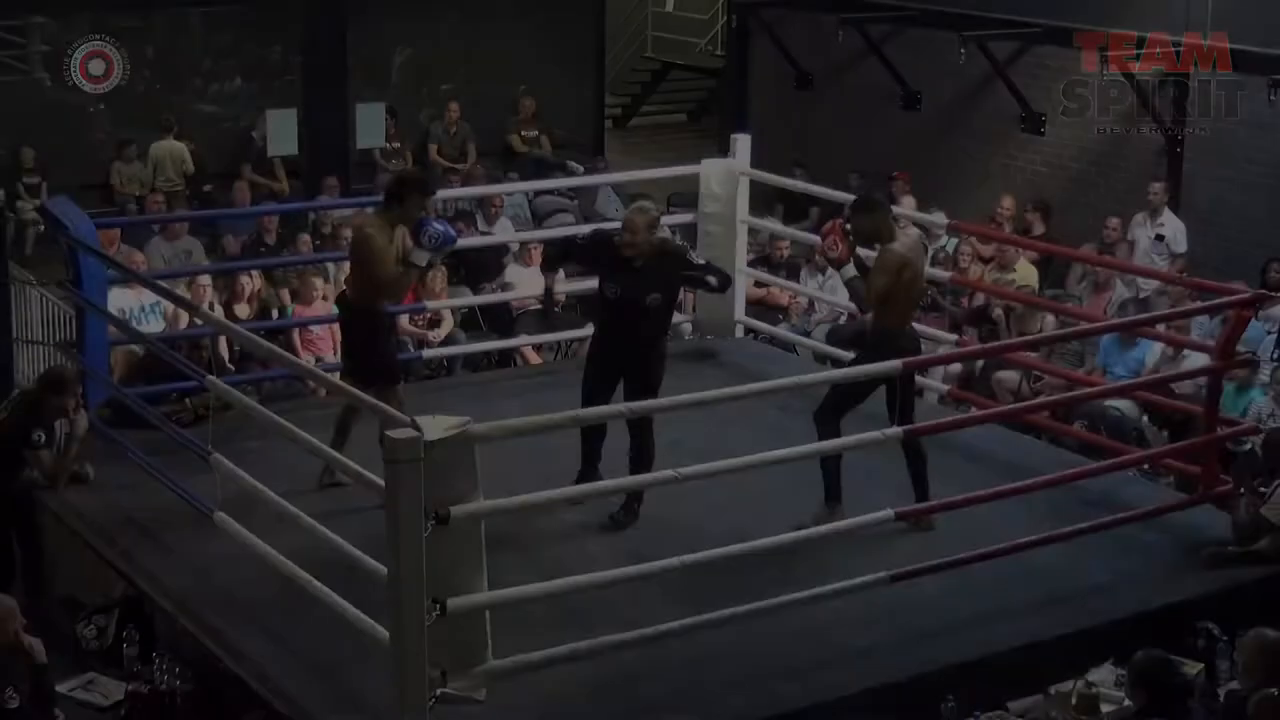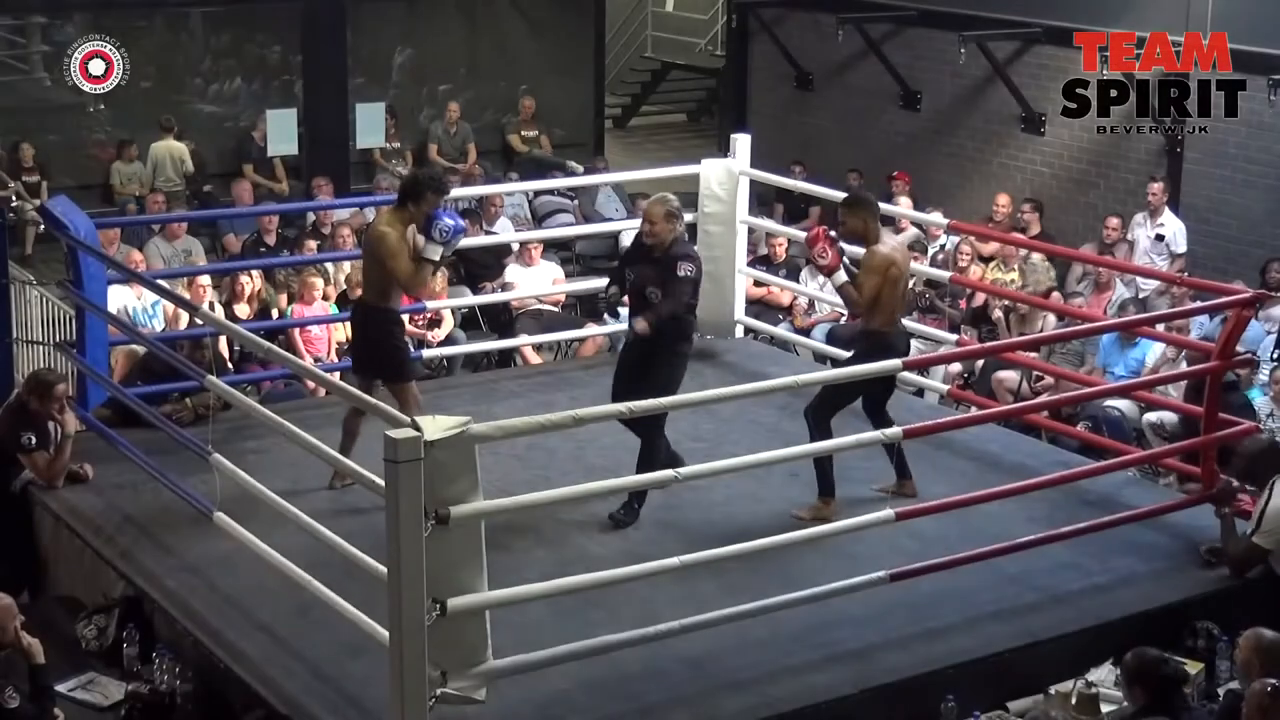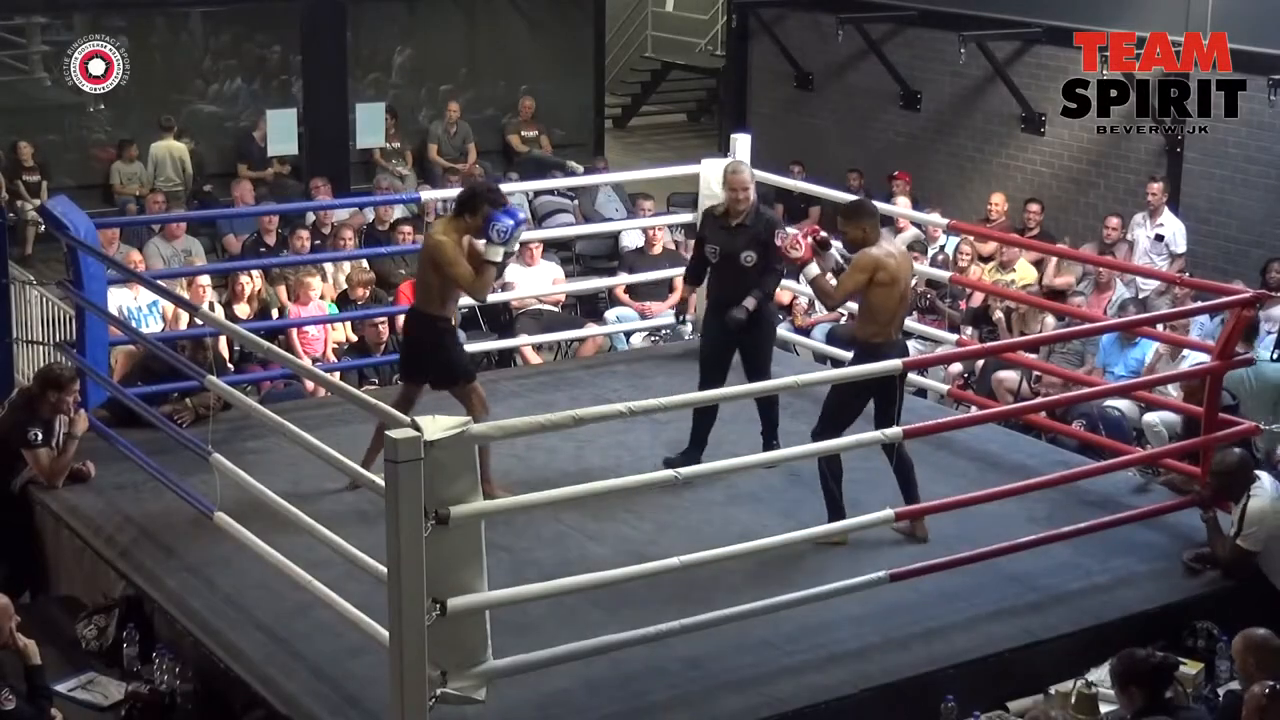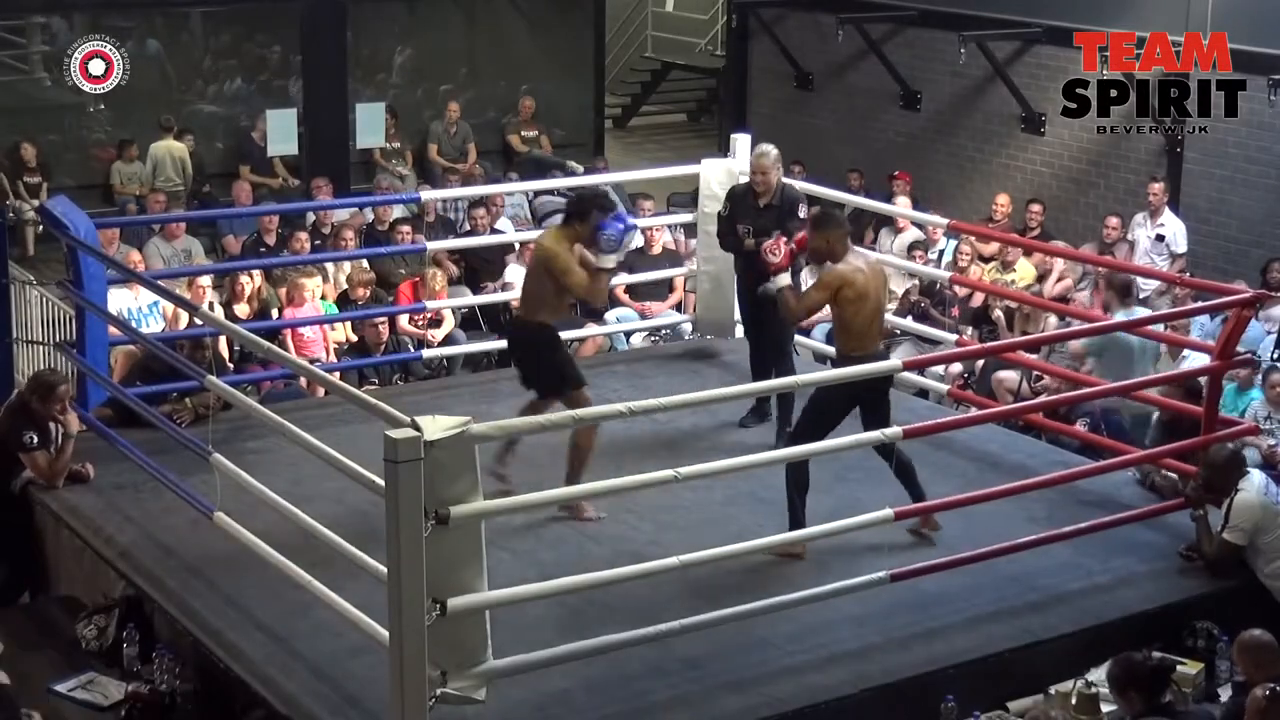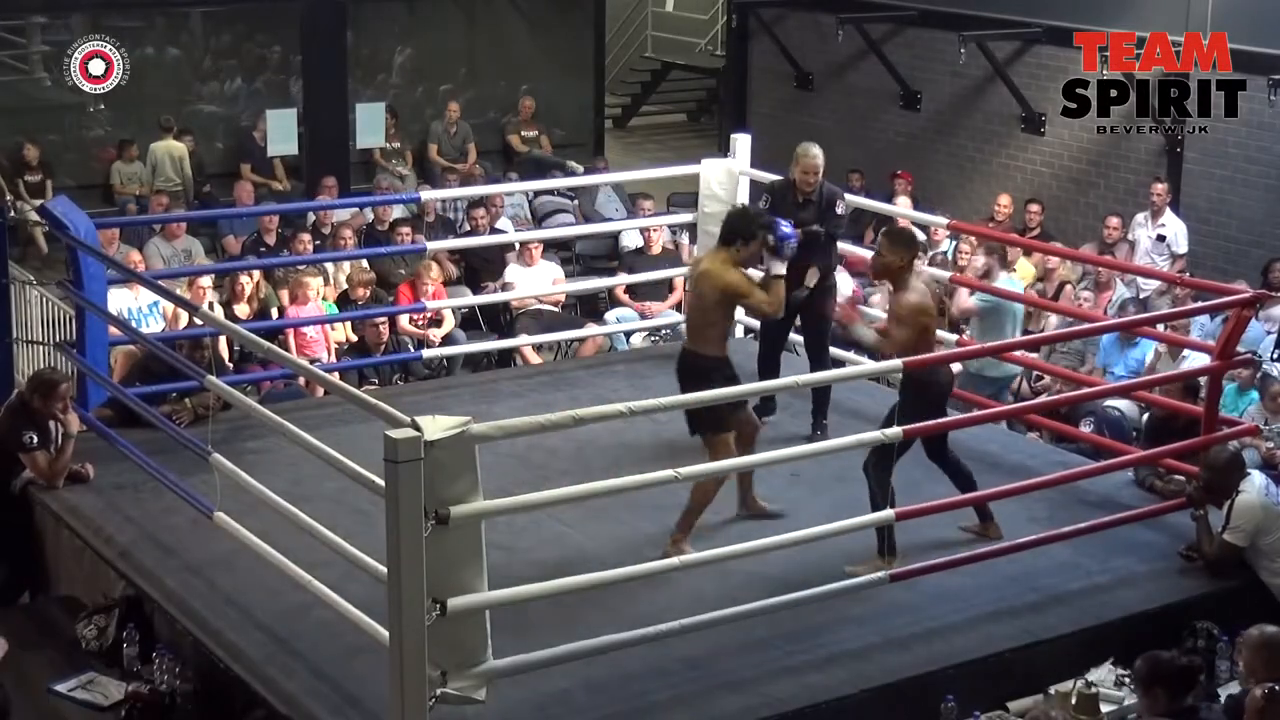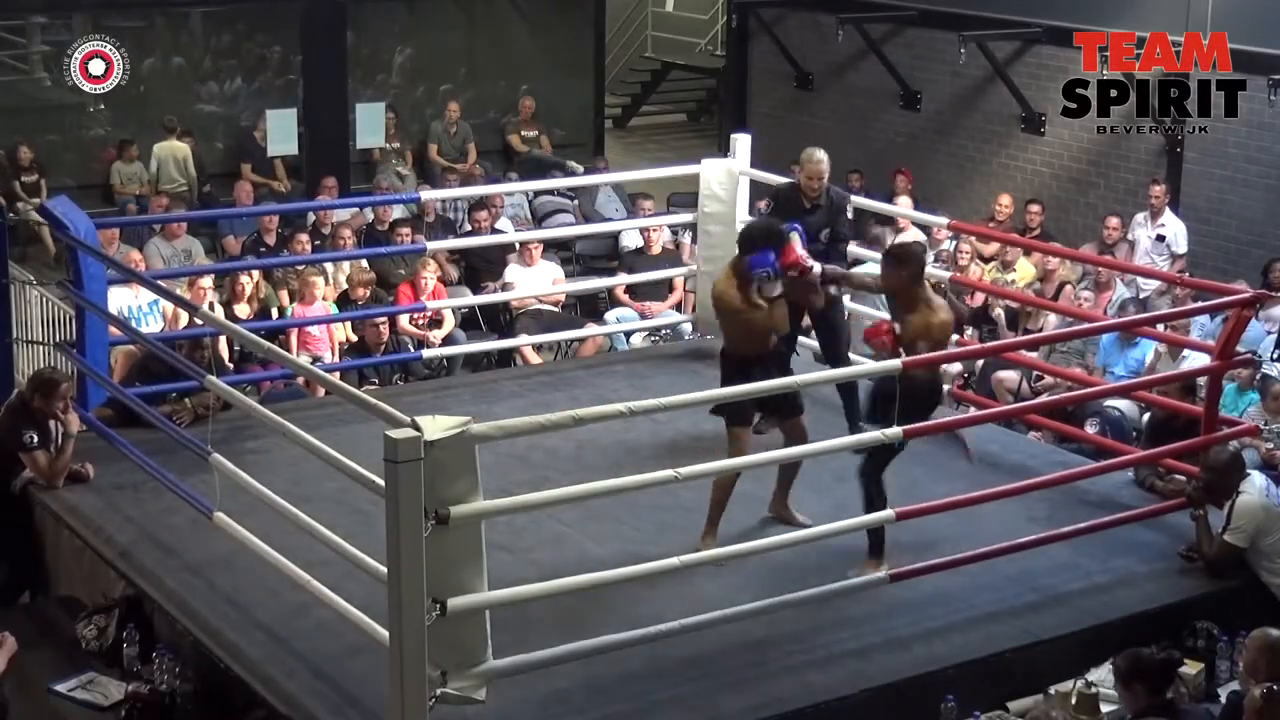
dt=0.7s
person 1, frame 1
left shoulder: (893, 255)
right shoulder: (911, 244)
left elbow: (868, 302)
left wrist: (843, 264)
right wrist: (854, 256)
left hip: (884, 346)
right hip: (905, 341)
left knee: (827, 415)
right knee: (904, 427)
left ankle: (833, 506)
person 1, frame 2
left shoulder: (878, 255)
right shoulder: (893, 244)
left elbow: (857, 304)
right elbow: (866, 288)
left wrist: (832, 269)
right wrist: (838, 256)
left hip: (878, 345)
right hip: (894, 339)
left knee: (817, 413)
right knee: (876, 409)
left ankle: (826, 502)
right ankle: (905, 481)
person 1, frame 3
left shoulder: (869, 258)
right shoulder: (900, 252)
left elbow: (833, 298)
left wrist: (805, 262)
right wrist: (825, 253)
left hip: (872, 358)
right hip: (897, 353)
left knee: (825, 437)
right knee: (891, 438)
left ankle: (836, 524)
right ankle: (917, 521)
person 1, frame 4
left shoulder: (837, 274)
right shoulder: (873, 266)
left elbow: (794, 314)
left wrist: (779, 273)
right wrist: (811, 259)
left hip: (851, 370)
right hip: (878, 364)
left knee: (798, 446)
right knee: (885, 443)
left ankle: (796, 537)
right ankle: (926, 514)
person 1, frame 5
left shoulder: (911, 300)
right shoulder: (910, 282)
left elbow: (888, 352)
left wrist: (856, 326)
left hip: (924, 388)
right hip: (934, 381)
left knee: (876, 466)
right knee: (940, 452)
left ankle: (886, 558)
right ankle: (987, 523)
person 1, frame 6
left shoulder: (938, 319)
right shoulder: (899, 286)
left elbow: (919, 373)
right elbow: (857, 280)
left wrist: (890, 352)
right wrist: (817, 271)
left hip: (919, 391)
right hip: (899, 377)
left knee: (871, 469)
right knee: (875, 414)
left ankle: (876, 557)
person 2, frame 1
left shoulder: (398, 229)
right shoulder: (371, 234)
left elbow: (408, 272)
right elbow: (396, 291)
left wrist: (426, 252)
right wrist: (421, 253)
left hip: (369, 316)
right hip: (366, 319)
right knee: (391, 402)
left ankle: (330, 469)
person 2, frame 2
left shoulder: (407, 227)
right shoulder: (385, 233)
left elbow: (427, 270)
right elbow: (414, 287)
left wrist: (444, 247)
right wrist: (434, 245)
left hip: (372, 315)
right hip: (379, 319)
left knee: (363, 396)
right knee: (410, 402)
left ankle: (341, 471)
person 2, frame 3
left shoulder: (461, 235)
right shoulder: (444, 242)
left elbow: (483, 272)
right elbow: (479, 292)
left wrist: (500, 245)
right wrist: (495, 249)
left hip: (421, 323)
right hip: (433, 328)
left knee: (405, 400)
right knee: (477, 404)
left ankle: (366, 469)
right ankle: (487, 487)
person 2, frame 4
left shoulder: (568, 244)
right shoulder: (556, 250)
left elbow: (597, 278)
right elbow: (596, 298)
left wrist: (612, 253)
right wrist: (608, 255)
left hip: (527, 331)
right hip: (537, 336)
left knee: (546, 399)
right knee: (586, 413)
left ankle: (501, 460)
right ankle: (571, 499)
person 2, frame 5
left shoulder: (714, 261)
right shoulder: (719, 275)
left elbow: (764, 295)
right elbow: (774, 310)
left wrist: (774, 264)
right wrist: (778, 266)
left hip: (715, 362)
right hip: (700, 369)
left knee: (750, 428)
right knee: (723, 458)
left ankle: (748, 501)
right ankle: (678, 540)
person 2, frame 6
left shoulder: (764, 268)
right shoulder: (726, 290)
left elbow: (815, 301)
right elbow: (780, 327)
right wrist: (772, 287)
left hip: (773, 357)
right hip: (741, 365)
left knee: (798, 436)
right knee: (739, 455)
left ankle: (780, 504)
right ankle: (709, 534)
person 3, frame 1
left shoulder: (672, 257)
right shoulder: (604, 246)
left elbow: (721, 279)
right elbow: (558, 252)
left wrist: (709, 281)
right wrist: (550, 283)
left hip: (647, 351)
right hip: (605, 345)
left knee: (639, 423)
right knee: (592, 411)
left ankle: (634, 501)
right ankle: (589, 472)
person 3, frame 2
left shoulder: (685, 259)
right shoulder: (643, 242)
left elbow: (676, 302)
right elbow: (621, 270)
left wrist: (640, 327)
right wrist: (614, 293)
left hip: (671, 348)
right hip: (640, 340)
left knee: (651, 420)
right knee: (622, 405)
left ankle: (635, 501)
right ankle: (669, 459)
person 3, frame 3
left shoulder: (769, 222)
right shoulder: (711, 218)
left elbow: (774, 273)
right elbow: (698, 261)
left wrist: (747, 307)
right wrist: (684, 296)
left hip: (757, 315)
right hip: (718, 311)
left knee: (759, 380)
right knee: (709, 381)
left ankle: (771, 442)
right ankle: (693, 451)
person 3, frame 4
left shoulder: (793, 199)
right shoulder: (737, 195)
right elbow: (725, 239)
right wrist: (756, 244)
right hip: (748, 282)
left knee: (781, 352)
right knee: (757, 346)
left ankle: (786, 425)
right ankle: (761, 405)
person 3, frame 5
left shoulder: (833, 197)
right shoulder: (775, 191)
left elbow: (827, 246)
left wrist: (807, 286)
right wrist: (801, 234)
left hip: (818, 285)
right hip: (780, 281)
left knee: (818, 352)
right knee: (769, 345)
left ankle: (820, 420)
right ankle: (766, 404)
person 3, frame 6
left shoulder: (839, 200)
right shoulder: (781, 196)
left elbow: (839, 247)
right wrist: (802, 250)
left knee: (837, 354)
right knee: (780, 349)
left ankle: (855, 423)
person 4, frame 1
left shoulder: (38, 403)
right shoulder: (29, 422)
left elbow: (52, 459)
right elbow: (55, 479)
left wrist: (74, 468)
right wrist: (77, 435)
left knee: (33, 553)
left ankle: (35, 607)
person 4, frame 2
left shoulder: (44, 411)
right shoulder: (20, 425)
left elbow: (50, 459)
right elbow: (53, 479)
left wrist: (73, 468)
right wrist: (68, 433)
left knee: (27, 558)
person 4, frame 3
left shoulder: (45, 406)
right shoulder: (26, 421)
left elbow: (51, 457)
right elbow: (53, 478)
left wrist: (74, 468)
right wrist: (75, 434)
left knee: (29, 559)
right knee: (19, 564)
person 4, frame 4
left shoulder: (42, 410)
right shoulder: (21, 424)
left elbow: (51, 462)
right elbow: (53, 479)
left wrist: (73, 469)
right wrist: (70, 434)
left knee: (26, 559)
right knee: (20, 566)
person 4, frame 5
left shoulder: (42, 412)
right shoulder: (20, 424)
left elbow: (51, 461)
right elbow: (53, 479)
left wrist: (74, 470)
right wrist: (70, 434)
left knee: (27, 560)
right knee: (22, 567)
person 4, frame 6
left shoulder: (42, 413)
right shoulder: (20, 424)
left elbow: (51, 462)
right elbow: (53, 479)
left wrist: (74, 470)
right wrist: (70, 434)
left knee: (29, 562)
right knee: (23, 568)
